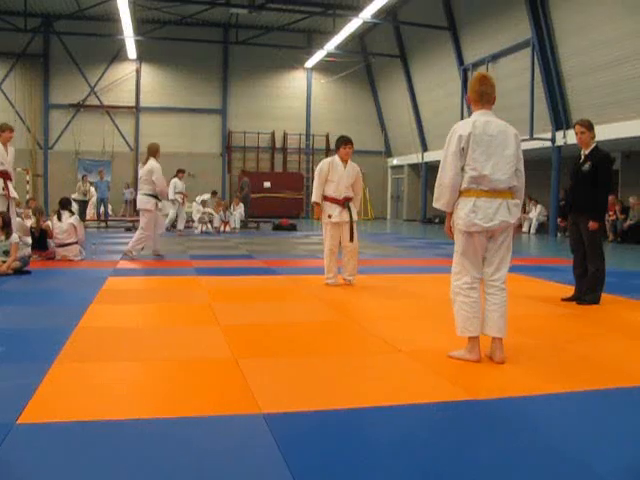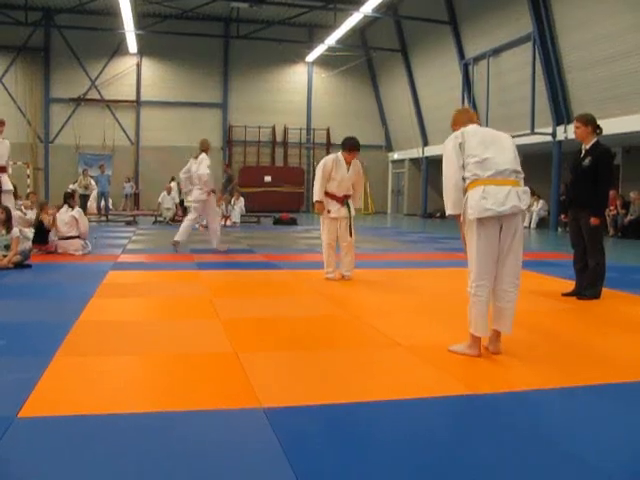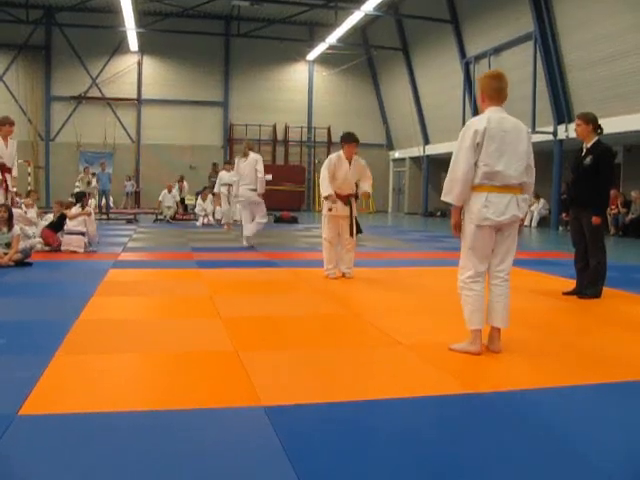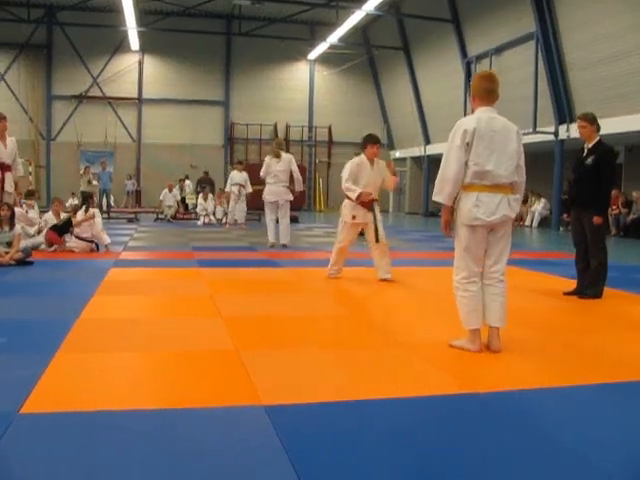
dt=0.7s
person 1, frame 1
left shoulder: (462, 129)
right shoulder: (511, 132)
left elbow: (450, 176)
right elbow: (519, 177)
left wrist: (448, 213)
right wrist: (514, 211)
left hip: (472, 207)
right hip: (503, 208)
left knee: (466, 280)
right knee: (497, 280)
left ankle: (472, 347)
right ankle: (497, 346)
person 1, frame 2
left shoulder: (455, 139)
right shoulder: (504, 137)
left elbow: (453, 180)
left wrist: (461, 219)
left hip: (483, 199)
right hip: (513, 198)
left knee: (481, 275)
right knee: (509, 275)
left ankle: (475, 342)
right ankle: (496, 338)
person 1, frame 3
left shoulder: (476, 125)
right shoulder: (521, 129)
left elbow: (461, 170)
right elbow: (529, 173)
left wrist: (455, 208)
right wrist: (521, 208)
left hip: (482, 203)
right hip: (511, 204)
left knee: (472, 273)
right knee: (500, 273)
left ankle: (475, 339)
right ankle: (495, 337)
person 1, frame 4
left shoulder: (466, 125)
right shoulder: (512, 129)
left elbow: (452, 170)
right elbow: (520, 173)
left wrist: (446, 206)
right wrist: (512, 205)
left hip: (474, 202)
right hip: (503, 203)
left knee: (467, 274)
right knee: (496, 274)
left ankle: (473, 337)
right ankle: (494, 336)
person 2, frame 1
left shoulder: (602, 157)
right shoulder: (579, 159)
left elbow: (604, 190)
left wrist: (597, 217)
left hip: (591, 215)
right hip: (576, 215)
left knee: (593, 255)
right knee: (579, 255)
left ankle: (593, 295)
right ankle: (580, 292)
person 2, frame 2
left shoulder: (602, 152)
right shoulder: (580, 153)
left elbow: (604, 186)
left wrist: (598, 213)
right wrist: (567, 209)
left hip: (591, 211)
right hip: (575, 210)
left knee: (593, 251)
right knee: (579, 250)
left ankle: (593, 289)
right ankle: (580, 286)
person 2, frame 3
left shoulder: (604, 151)
right shoulder: (581, 152)
left elbow: (606, 184)
left wrist: (599, 212)
right wrist: (568, 208)
left hip: (592, 210)
right hip: (577, 209)
left knee: (594, 250)
right knee: (580, 249)
left ankle: (594, 288)
right ankle: (581, 285)
person 2, frame 4
left shoulder: (605, 151)
right shoulder: (582, 152)
left elbow: (607, 185)
left wrist: (601, 212)
right wrist: (570, 208)
left hip: (593, 210)
right hip: (578, 209)
left knee: (596, 250)
right knee: (581, 249)
left ankle: (594, 289)
right ankle: (582, 286)
person 3, frame 1
left shoulder: (355, 169)
right shoulder: (327, 164)
right elbow: (318, 183)
left wrist: (353, 208)
right wrist: (317, 203)
left hip: (347, 209)
right hip: (330, 208)
left knee: (351, 244)
right knee: (331, 246)
left ankle: (349, 276)
right ankle: (331, 278)
person 3, frame 2
left shoulder: (357, 166)
right shoulder: (330, 160)
left elbow: (358, 187)
right elbow: (319, 180)
left wrist: (356, 205)
right wrist: (318, 201)
left hip: (346, 205)
right hip: (329, 203)
left knee: (347, 240)
right knee: (329, 240)
left ankle: (346, 272)
right ankle: (330, 273)
person 3, frame 3
left shoulder: (360, 163)
right shoulder: (333, 159)
left elbow: (364, 181)
right elbow: (324, 178)
left wrist: (365, 191)
right wrist: (329, 195)
left hip: (348, 203)
right hip: (332, 202)
left knee: (349, 239)
right knee: (329, 237)
left ankle: (346, 269)
right ankle: (331, 270)
person 3, frame 4
left shoulder: (381, 165)
right shoulder: (355, 163)
left elbow: (390, 185)
right elbow: (346, 184)
left wrist: (392, 173)
right wrist: (359, 194)
left hip: (371, 208)
right hip: (353, 207)
left knee: (380, 242)
right knee: (343, 242)
left ankle: (385, 273)
right ankle: (333, 270)
